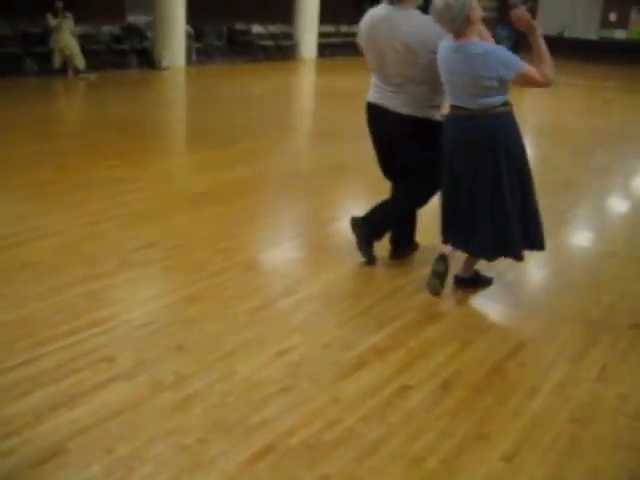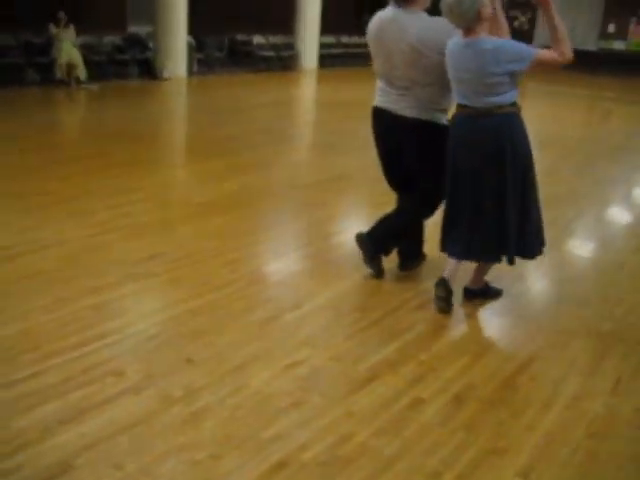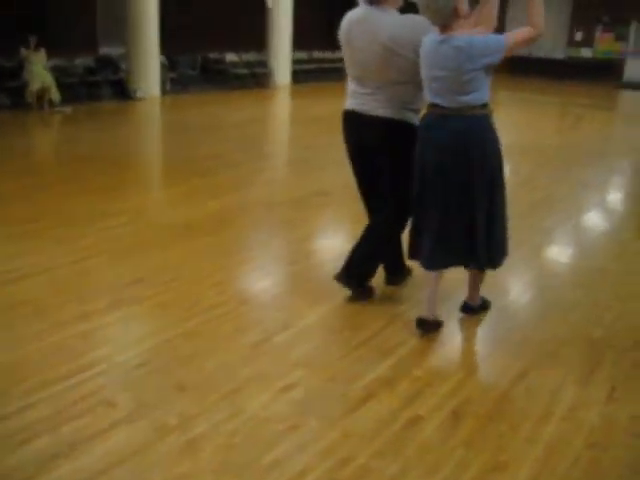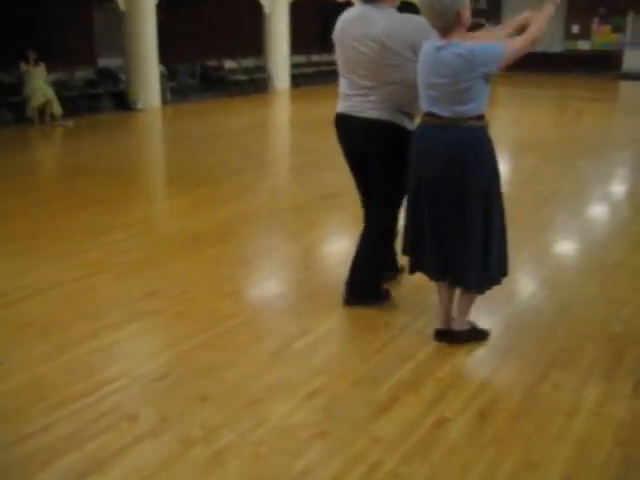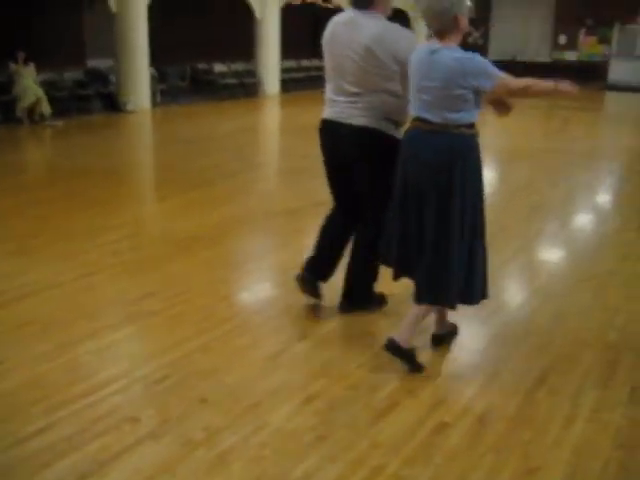
dt=0.2s
person 1, frame 1
left shoulder: (444, 49)
right shoulder: (493, 56)
right elbow: (546, 77)
right wrist: (534, 33)
left hip: (457, 129)
right hip: (494, 133)
left knee: (466, 201)
right knee: (499, 202)
left ankle: (447, 255)
right ankle: (467, 271)
person 1, frame 2
left shoulder: (454, 47)
right shoulder: (503, 51)
right elbow: (564, 56)
left hip: (464, 129)
right hip: (501, 133)
left knee: (468, 209)
right knee: (503, 208)
left ankle: (448, 275)
right ankle: (477, 283)
person 1, frame 3
left shoulder: (429, 43)
right shoulder: (477, 46)
right elbow: (534, 30)
left hip: (434, 132)
right hip: (472, 135)
left knee: (438, 221)
right knee: (478, 217)
left ankle: (429, 311)
right ankle: (473, 299)
person 1, frame 4
left shoulder: (428, 49)
right shoulder: (475, 56)
right elbow: (526, 42)
left hip: (429, 143)
right hip: (466, 147)
left knee: (439, 232)
right knee: (472, 232)
left ankle: (446, 320)
right ankle: (460, 322)
person 1, frame 5
left shoulder: (419, 56)
right shoulder: (468, 64)
right elbow: (518, 87)
left wrist: (489, 93)
right wrist: (557, 86)
left hip: (416, 148)
right hip: (452, 155)
left knee: (427, 241)
right knee: (449, 246)
left ankle: (441, 325)
right ankle: (405, 336)
person 2, frame 1
right shoulder: (431, 29)
left hip: (378, 111)
right hip: (418, 119)
left knee: (402, 181)
right knee: (425, 183)
left ankle: (402, 243)
right ankle: (370, 225)
person 2, frame 2
right shoulder: (440, 31)
left hip: (384, 116)
right hip: (425, 125)
left knee: (407, 190)
right knee: (430, 192)
left ankle: (410, 253)
right ankle: (377, 239)
person 2, frame 3
right shoulder: (415, 28)
left hip: (355, 119)
right hip: (397, 127)
left knee: (377, 202)
right knee: (396, 205)
left ankle: (394, 268)
right ankle: (355, 272)
person 2, frame 4
right shoulder: (411, 27)
left hip: (348, 121)
right hip: (390, 129)
left knee: (374, 202)
right knee: (385, 210)
left ankle: (386, 265)
right ankle: (362, 287)
person 2, frame 5
left shoulder: (333, 25)
right shoulder: (398, 38)
left hip: (333, 127)
right hip: (376, 136)
left knee: (347, 206)
right knee: (373, 218)
left ankle: (314, 270)
right ankle: (357, 295)
